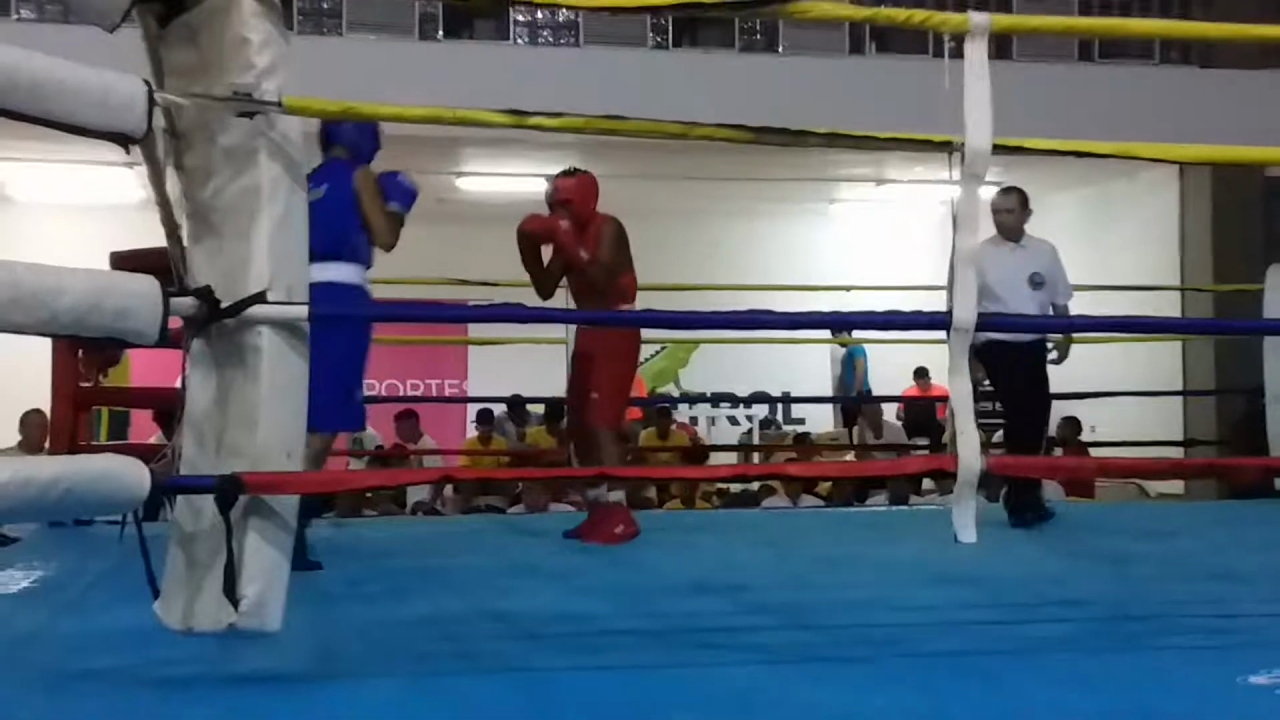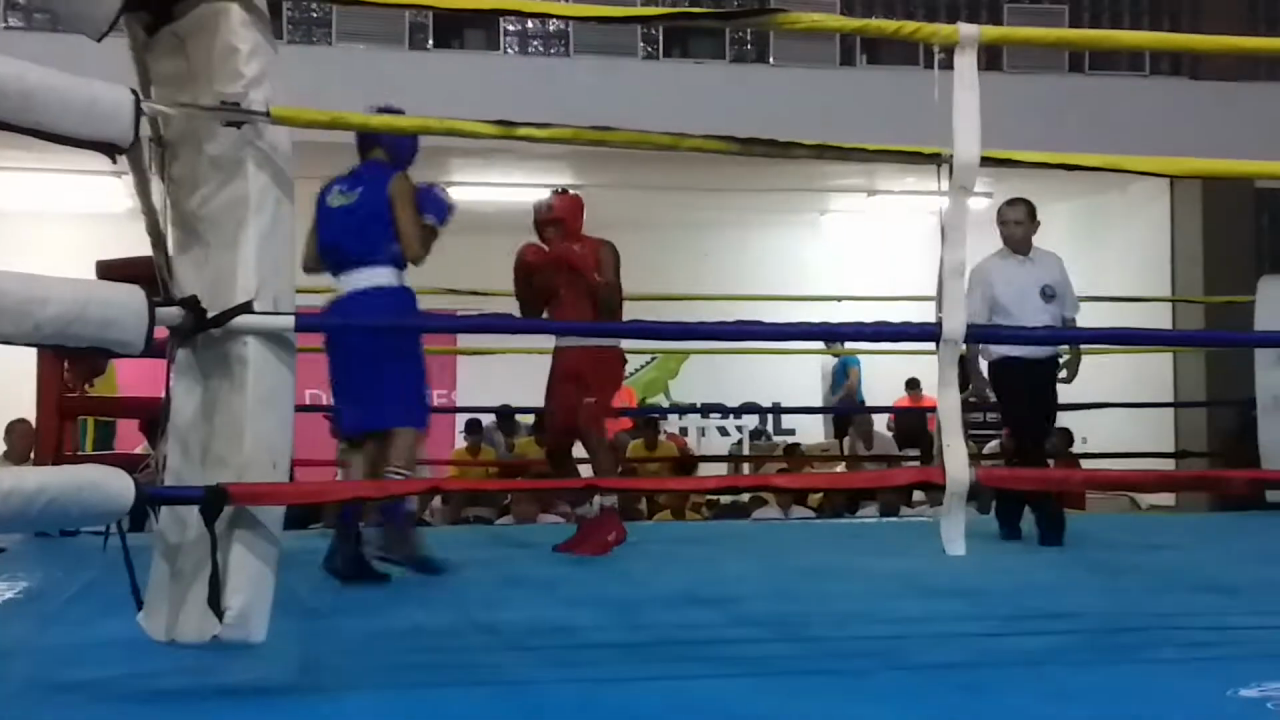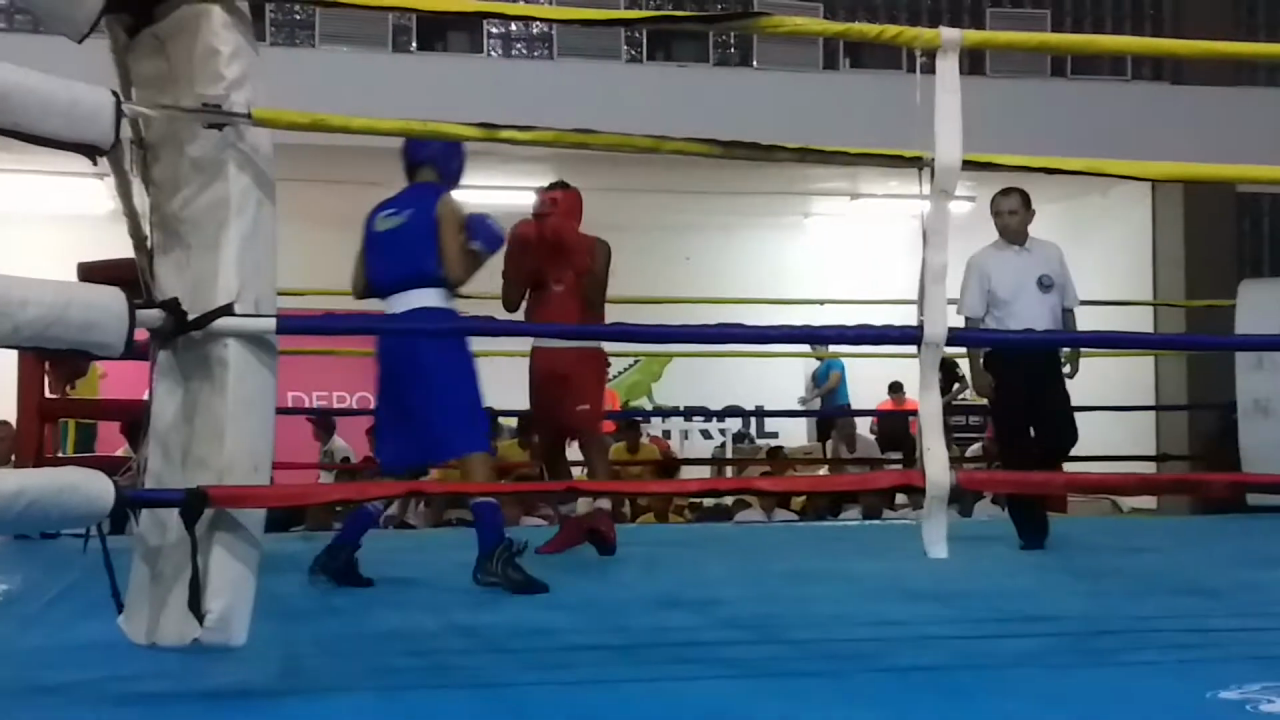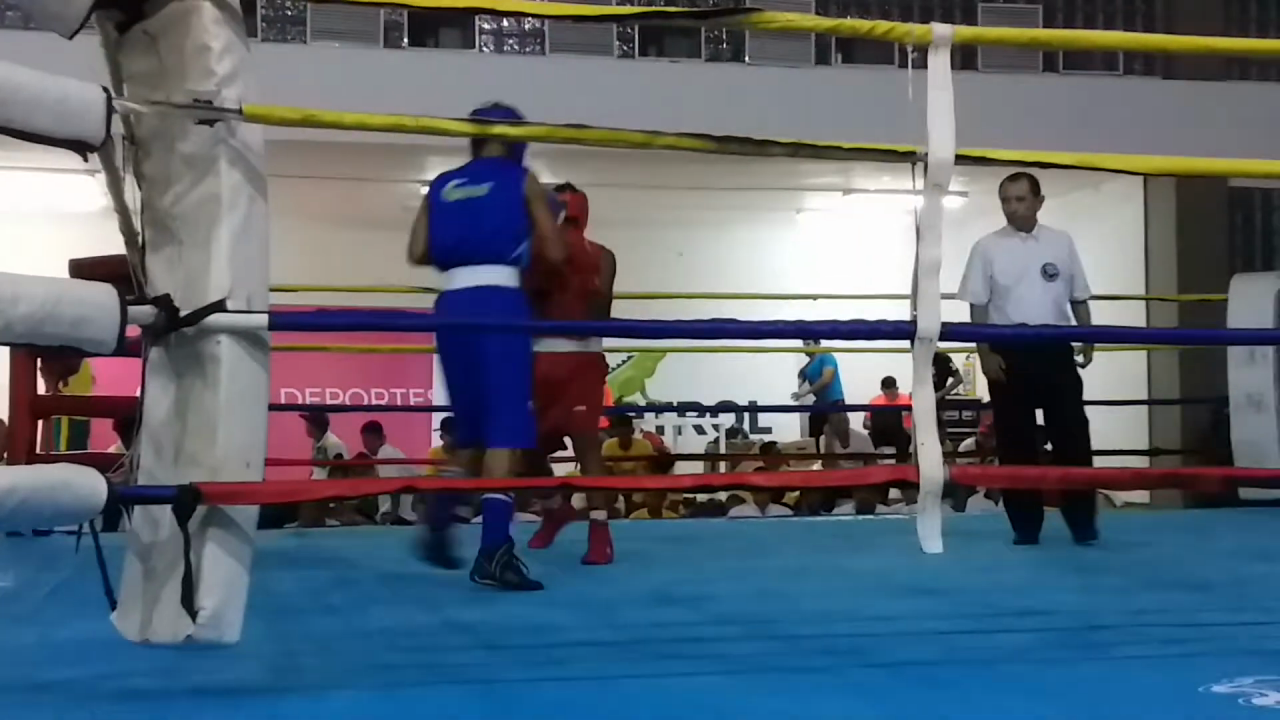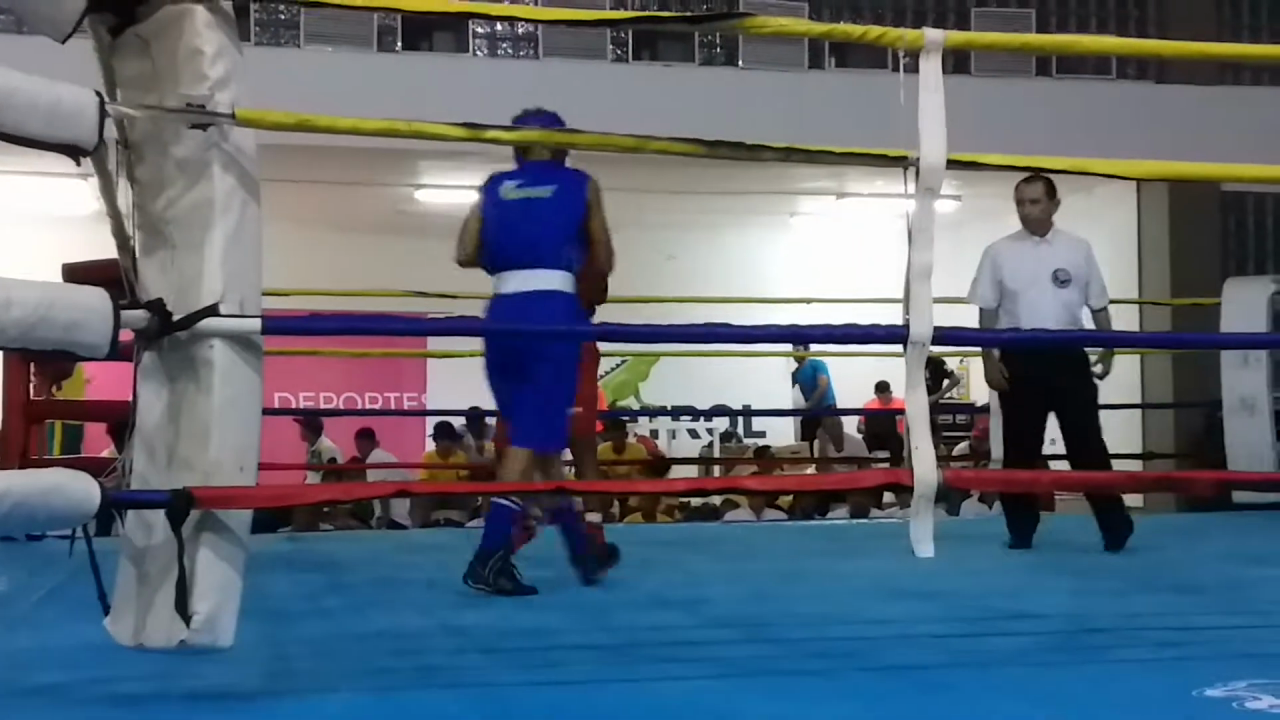
dt=0.2s
person 1, frame 1
left shoulder: (306, 187)
right shoulder: (359, 176)
right elbow: (386, 240)
right wrist: (397, 209)
left hip: (310, 301)
right hip: (344, 300)
left knee: (326, 419)
right knee: (328, 421)
person 1, frame 2
left shoulder: (331, 191)
right shoulder: (394, 183)
left elbow: (310, 261)
right elbow: (414, 253)
right wrist: (431, 226)
left hip: (343, 311)
right hip: (385, 305)
left knee: (362, 432)
right knee: (406, 419)
left ankle: (346, 546)
right ankle: (395, 530)
person 1, frame 3
left shoulder: (381, 214)
right shoulder: (443, 206)
left elbow: (361, 288)
right elbow: (456, 275)
right wrist: (480, 252)
left hip: (395, 333)
right hip: (436, 328)
left knee: (397, 456)
right knee: (472, 443)
left ankle: (339, 553)
right ankle: (494, 556)
person 1, frame 4
left shoulder: (441, 187)
right shoulder: (523, 180)
left elbow: (416, 253)
right elbow: (555, 253)
right wrist: (520, 242)
left hip: (452, 308)
right hip: (499, 304)
left knee: (475, 431)
right knee: (508, 433)
left ankle: (438, 524)
right ankle: (494, 554)
person 1, frame 5
left shoulder: (494, 189)
right shoulder: (580, 185)
left elbow: (466, 254)
right elbow: (602, 266)
left hip: (504, 313)
right hip: (552, 310)
left knee: (527, 436)
right knee: (536, 438)
left ankle: (583, 546)
right ankle: (489, 558)
person 2, frame 1
left shoulder: (608, 229)
right shoulder: (566, 237)
left elbow: (603, 281)
right elbow: (545, 290)
left wrist: (572, 246)
right wrist: (530, 250)
left hip: (616, 332)
right hip: (589, 332)
left knee: (600, 421)
right knee: (577, 425)
left ankle: (619, 516)
right ankle: (599, 508)
person 2, frame 2
left shoulder: (602, 251)
right shoulder: (548, 261)
left elbow: (612, 308)
right elbow: (530, 315)
left wrist: (586, 272)
right wrist: (525, 277)
left hip: (601, 353)
right hip: (565, 356)
left knee: (589, 426)
right knee: (556, 446)
left ankle: (610, 522)
right ankle: (588, 523)
person 2, frame 3
left shoulder: (595, 248)
right shoulder: (532, 248)
left elbow: (594, 305)
right elbow: (510, 303)
left wrist: (578, 257)
right wrist: (516, 255)
left hip: (584, 354)
right hip: (544, 356)
left knee: (587, 428)
right knee: (550, 445)
left ankle: (601, 518)
right ankle: (571, 522)
person 2, frame 4
left shoulder: (600, 257)
right shoulder: (536, 257)
left elbow: (600, 317)
left wrist: (586, 274)
right wrist: (534, 272)
left hip: (584, 360)
right hip: (543, 360)
left knee: (585, 437)
right knee: (531, 445)
left ankle: (599, 531)
right ankle: (555, 510)
person 2, frame 5
left shoulder: (584, 239)
right shoulder: (518, 241)
left elbow: (596, 296)
right elbow: (512, 298)
left wrist: (581, 259)
right wrist: (526, 260)
left hip: (574, 347)
right hip: (532, 346)
left knee: (578, 435)
right knee: (513, 439)
left ankle: (592, 532)
right ankle: (517, 520)
person 3, frame 1
left shoulder: (1045, 252)
right shoulder: (979, 256)
left elbow: (1059, 301)
left wrist: (1065, 338)
right wrist: (968, 354)
left hip: (1033, 348)
right hip: (997, 349)
left knee: (1034, 423)
right knee: (1021, 419)
left ankle: (1020, 501)
right ankle: (1026, 500)
person 3, frame 2
left shoulder: (1053, 264)
right shoulder: (986, 270)
left elbow: (1067, 316)
right elbow: (974, 326)
left wrist: (1074, 354)
right wrist: (975, 373)
left hip: (1045, 365)
right hip: (1009, 367)
left knee: (1032, 443)
right knee: (1029, 443)
left ankle: (1007, 512)
right ankle: (1049, 521)
person 3, frame 3
left shoulder: (1051, 254)
right shoulder: (982, 261)
left elbow: (1066, 307)
right elbow: (972, 321)
left wrist: (1074, 349)
right wrist: (976, 368)
left hip: (1046, 359)
right hip: (1005, 361)
left knee: (1060, 436)
right knee: (1016, 445)
left ankle: (1023, 509)
right ankle: (1031, 526)
person 3, frame 4
left shoulder: (1061, 243)
right shoulder: (987, 248)
left elbow: (1078, 298)
right elbow: (978, 306)
left wrist: (1087, 339)
right wrist: (985, 352)
left hip: (1055, 350)
right hip: (1009, 352)
left knee: (1072, 432)
right knee: (1016, 440)
left ankle: (1081, 517)
right ankle: (1026, 523)
person 3, frame 5
left shoulder: (1078, 248)
right shoulder: (999, 252)
left elbow: (1097, 304)
right elbow: (987, 311)
left wrist: (1109, 349)
right wrist: (990, 358)
left hip: (1069, 356)
right hip: (1020, 359)
left knee: (1086, 441)
right knee: (1021, 447)
left ankle: (1115, 526)
right ankle: (1021, 528)
